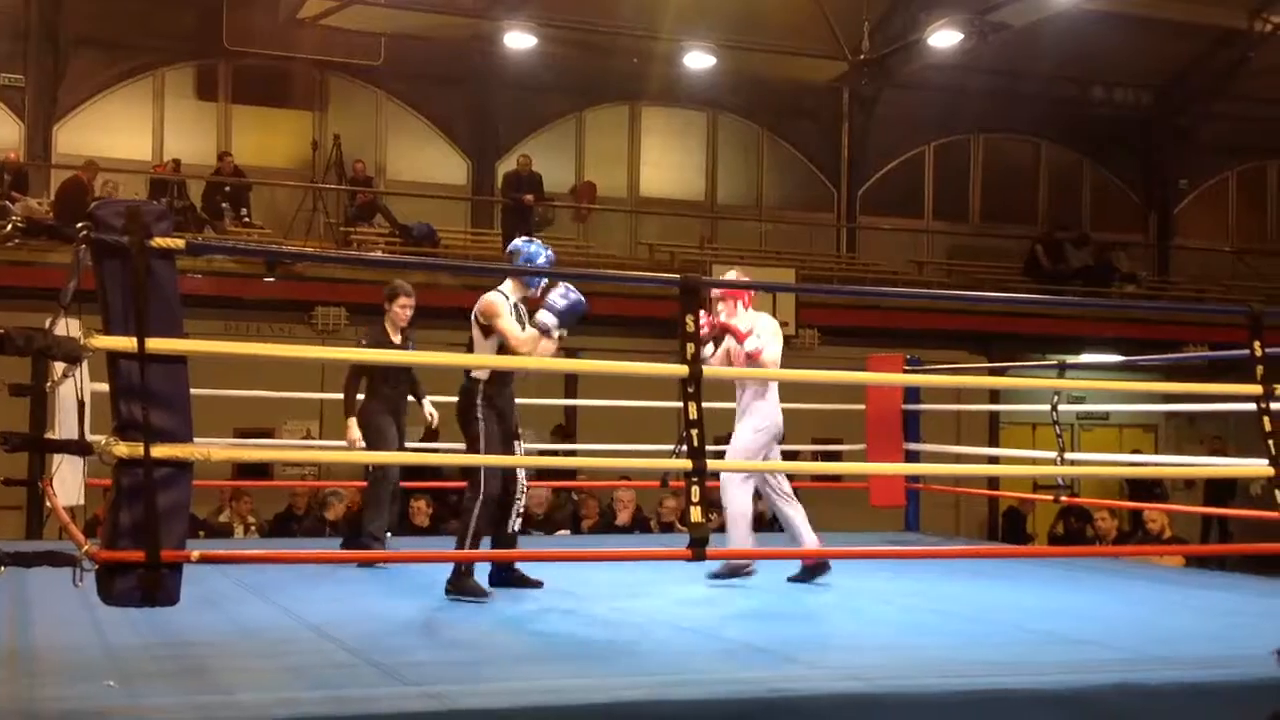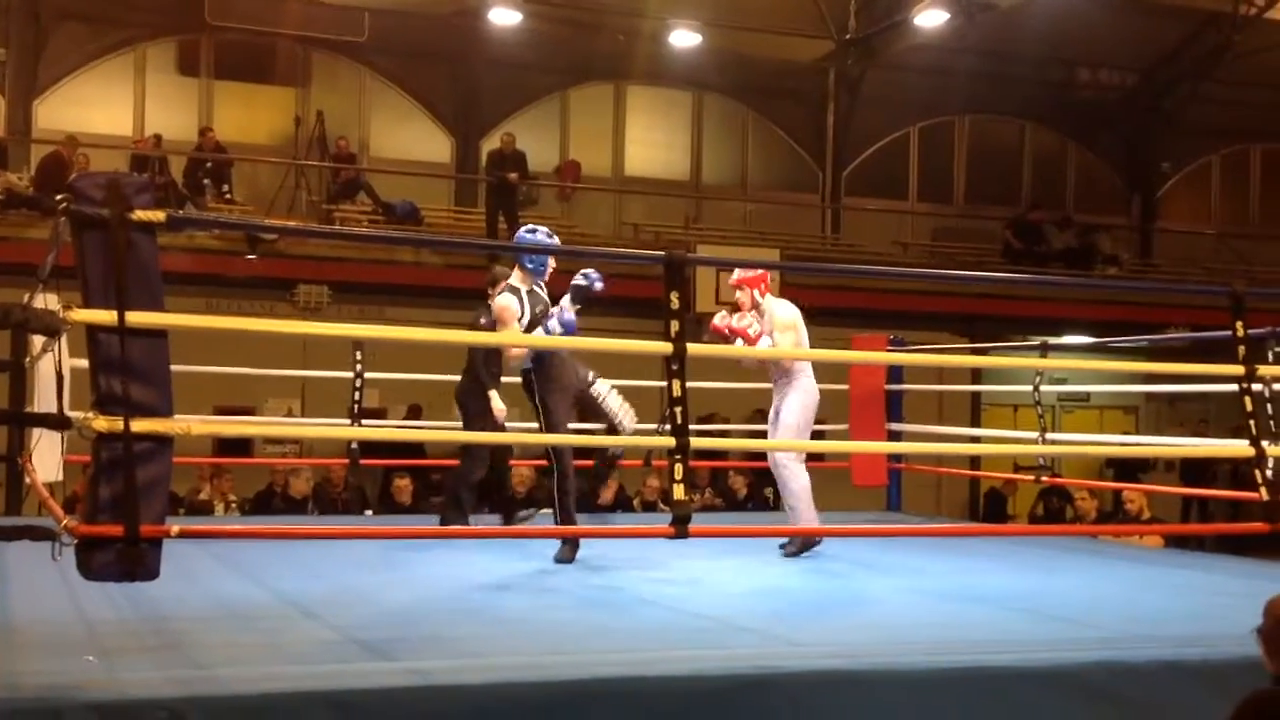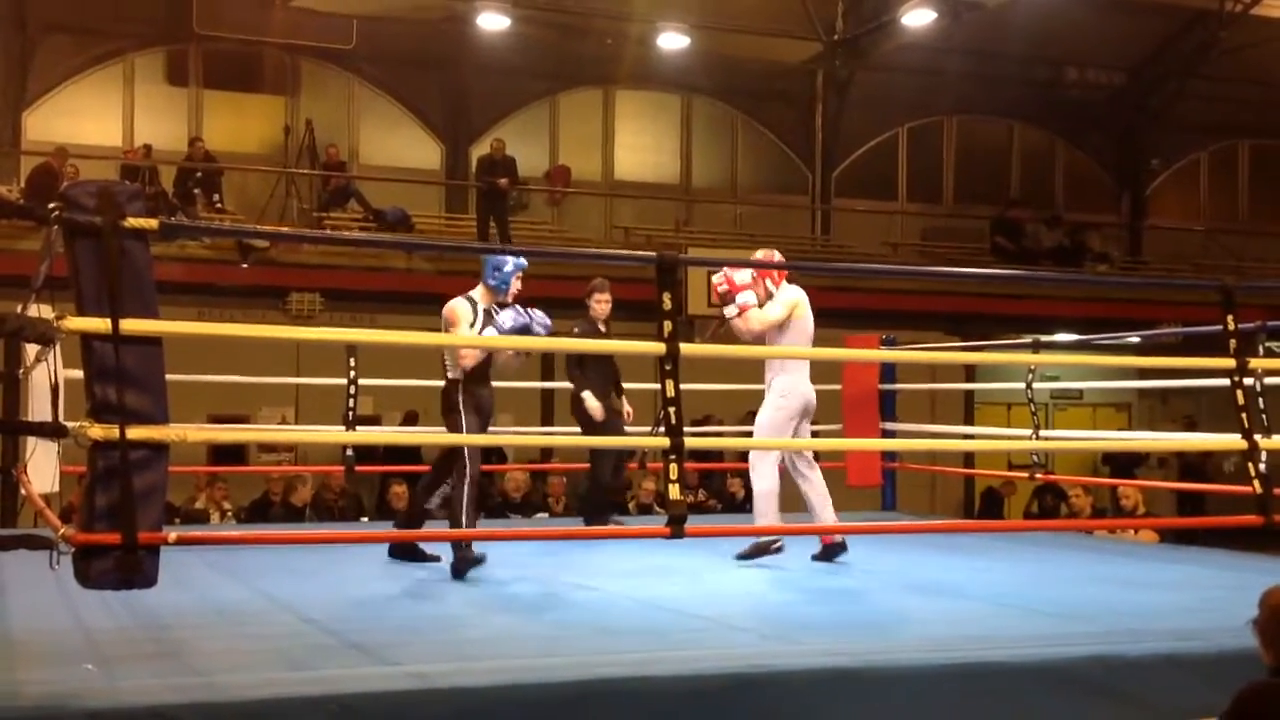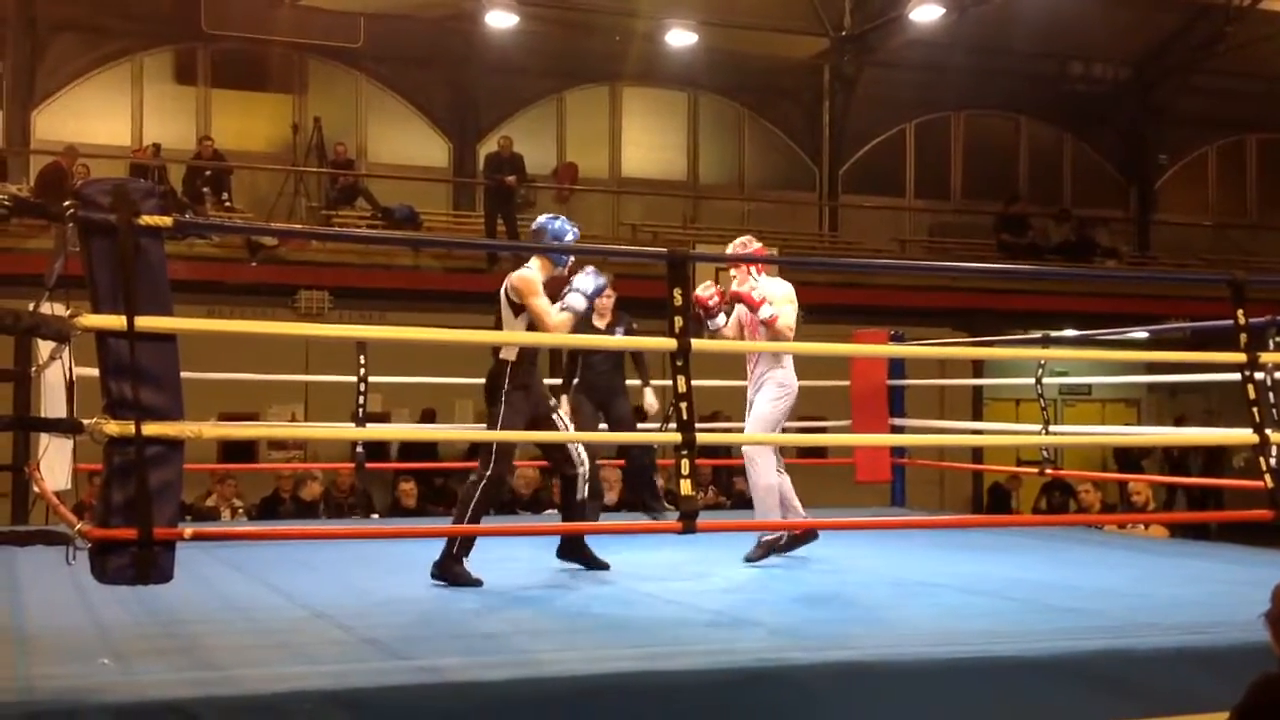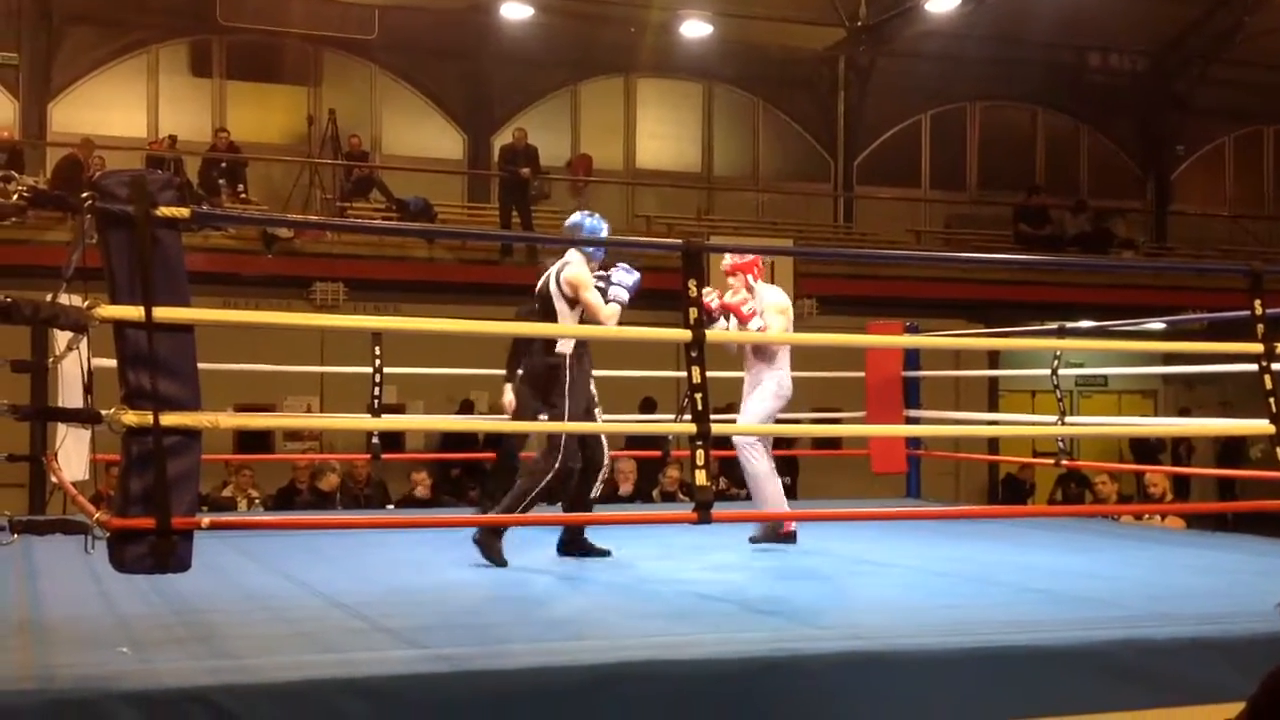
dt=1s
person 1, frame 1
left shoulder: (517, 306)
right shoulder: (494, 301)
left elbow: (537, 354)
right elbow: (522, 347)
left wrist: (559, 323)
right wrist: (551, 313)
left hip: (502, 401)
right hip: (480, 402)
left knee: (514, 488)
right knee: (486, 486)
left ankle: (502, 568)
right ankle: (461, 574)
person 1, frame 2
left shoulder: (536, 286)
right shoulder: (506, 301)
right elbow: (513, 355)
left wrist: (574, 299)
right wrist: (547, 333)
left hip: (566, 366)
right hip: (544, 382)
right knee: (562, 459)
right ankle: (569, 537)
person 1, frame 3
left shoulder: (494, 311)
right shoulder: (459, 307)
left elbow: (499, 358)
right elbow: (465, 357)
left wrist: (523, 333)
right wrist: (500, 329)
left hip: (482, 396)
right hip: (461, 396)
left knee: (445, 471)
right knee: (467, 470)
left ankle: (403, 541)
right ankle: (463, 553)
person 1, frame 4
left shoulder: (536, 282)
right shoulder: (525, 278)
left elbow: (548, 328)
right elbow: (554, 329)
left wrist: (576, 298)
right wrist: (581, 295)
left hip: (531, 384)
right hip: (509, 385)
left knee: (574, 460)
right knee: (493, 471)
left ankle: (572, 543)
right ankle: (450, 560)
person 1, frame 5
left shoulder: (554, 274)
right shoulder: (577, 272)
right elbow: (607, 321)
left wrist: (601, 289)
right wrist: (621, 290)
left hip: (570, 371)
right hip: (562, 372)
left knee: (594, 455)
right knee: (557, 460)
left ankle: (573, 537)
right ankle: (491, 530)
person 2, frame 1
left shoulder: (763, 324)
right shoulder: (731, 332)
left elbow: (771, 365)
right elbow: (714, 368)
left wrist: (744, 335)
right wrist: (705, 340)
left hip: (761, 414)
right hip: (750, 416)
left knee: (733, 481)
right knee: (776, 490)
left ankle: (739, 559)
right ankle: (813, 554)
person 2, frame 2
left shoulder: (782, 312)
right shoulder: (760, 316)
left elbow: (786, 361)
left wrist: (754, 336)
right wrist: (733, 337)
left hip: (800, 390)
right hip: (782, 394)
left knee: (787, 459)
right knee: (778, 463)
left ankle: (805, 529)
right ankle: (806, 530)
person 2, frame 3
left shoulder: (789, 295)
right shoulder: (787, 301)
left elbow: (755, 325)
right elbow: (747, 331)
left wrist: (742, 290)
right wrist: (728, 299)
left hip: (786, 389)
right hip: (799, 391)
left knee: (762, 458)
right knee: (803, 464)
left ankle: (768, 534)
right ankle: (831, 535)
person 2, frame 4
left shoulder: (778, 288)
right shoulder: (744, 299)
left elbow: (786, 332)
right elbow: (729, 339)
left wrist: (756, 301)
right wrist: (712, 311)
left hip: (777, 381)
right hip: (758, 385)
left knee: (755, 450)
right knee: (767, 459)
left ankle: (771, 533)
right ankle: (798, 526)
person 2, frame 5
left shoulder: (774, 297)
right shoulder: (746, 301)
left elbow: (773, 343)
left wrist: (745, 313)
right wrist: (715, 316)
left hip: (773, 383)
right hip: (753, 385)
left knee: (744, 438)
right knee: (755, 452)
left ankle: (772, 517)
right ankle: (781, 525)
person 3, frame 1
left shoulder: (407, 339)
right shoulder: (372, 339)
right elbow: (352, 382)
left wrist: (424, 401)
right wrist: (351, 422)
left hip: (397, 414)
right hip: (377, 413)
left knee: (386, 478)
right knee: (386, 476)
left ankle: (355, 541)
right ankle: (371, 545)
person 3, frame 2
left shoulder: (497, 319)
right shoulder: (485, 319)
right elbow: (476, 362)
right wrist: (493, 396)
left hip: (480, 393)
right hip: (476, 393)
left knee: (501, 452)
right knee: (476, 456)
left ankle: (509, 513)
right ankle: (453, 518)
person 3, frame 3
left shoulder: (606, 328)
right shoulder: (582, 329)
right elbow: (571, 368)
left wrist: (622, 399)
right wrist: (586, 396)
left hip: (605, 399)
right hip: (590, 400)
left knee: (620, 455)
right knee: (603, 457)
left ankle: (599, 511)
right ankle: (596, 516)
person 3, frame 4
left shoulder: (625, 324)
right shoulder: (580, 326)
left elbow: (638, 358)
right elbow: (571, 364)
left wrist: (648, 389)
right wrist: (564, 397)
left hip: (616, 394)
right hip: (585, 394)
left knee: (634, 450)
right knee: (585, 452)
left ankle: (652, 504)
person 3, frame 5
right shoulder: (527, 312)
right elbow: (515, 352)
right wrist: (508, 386)
right hip: (531, 383)
right knee: (512, 442)
right ankle: (490, 499)
